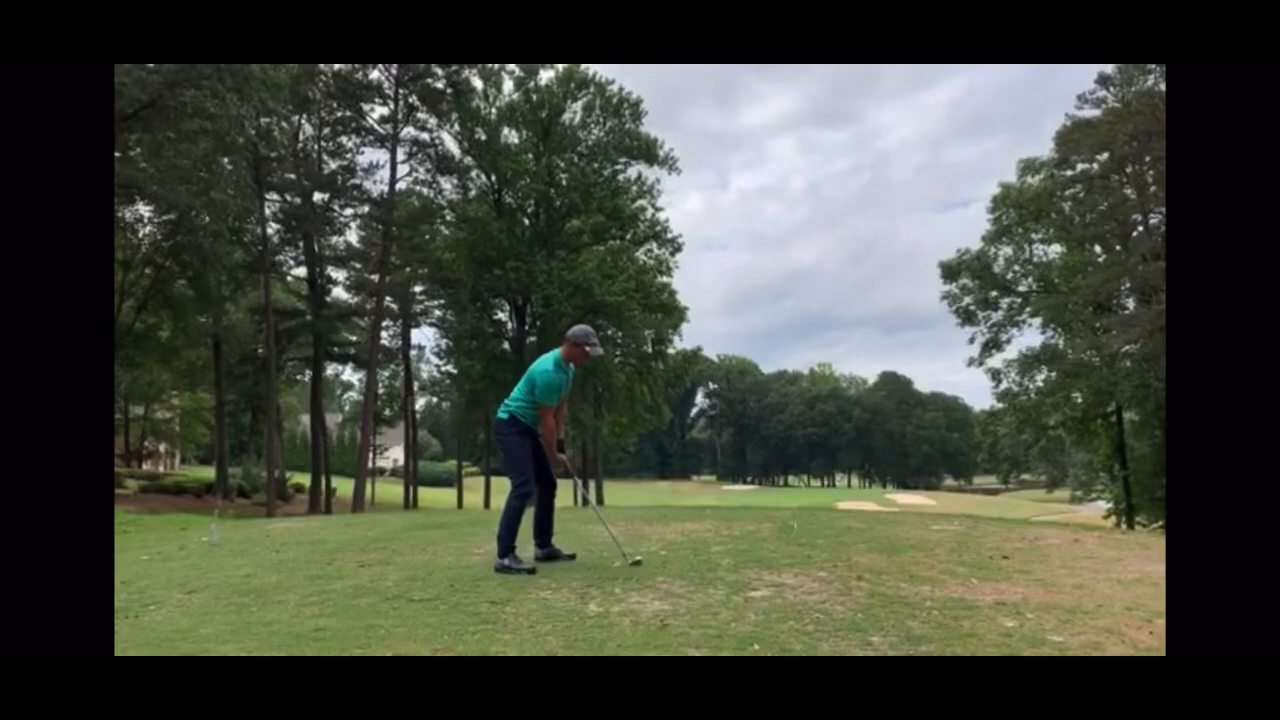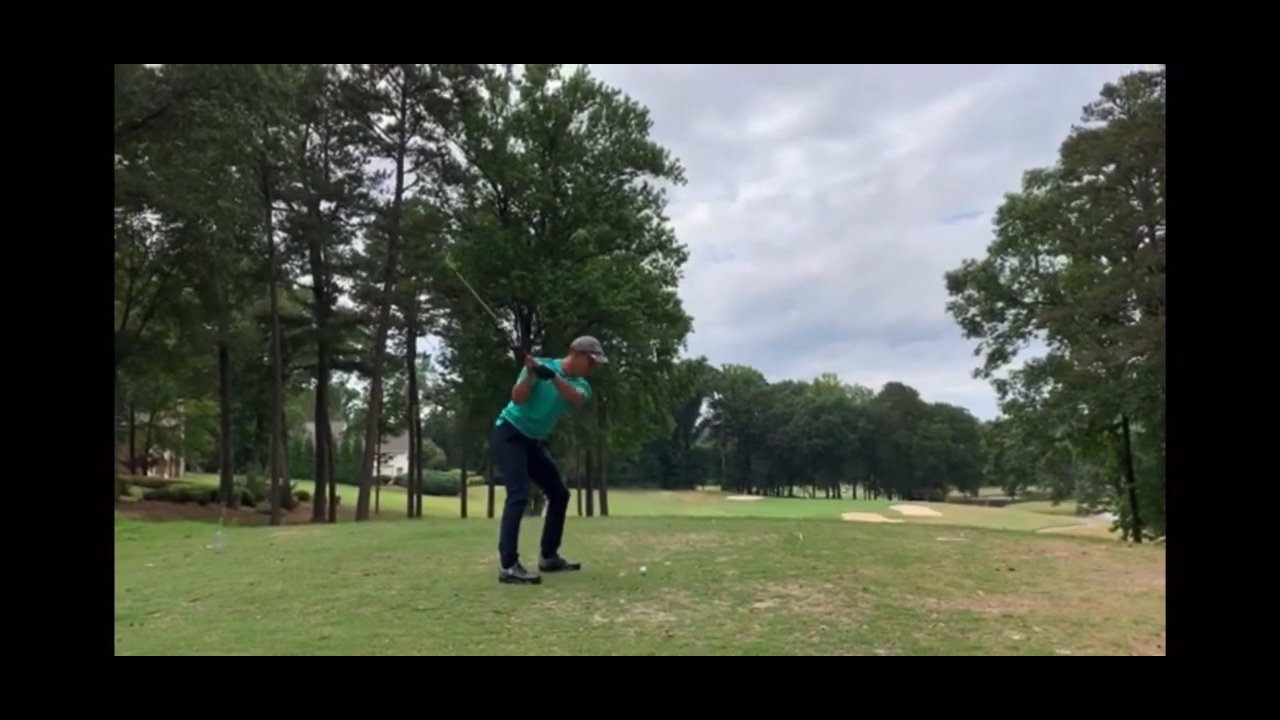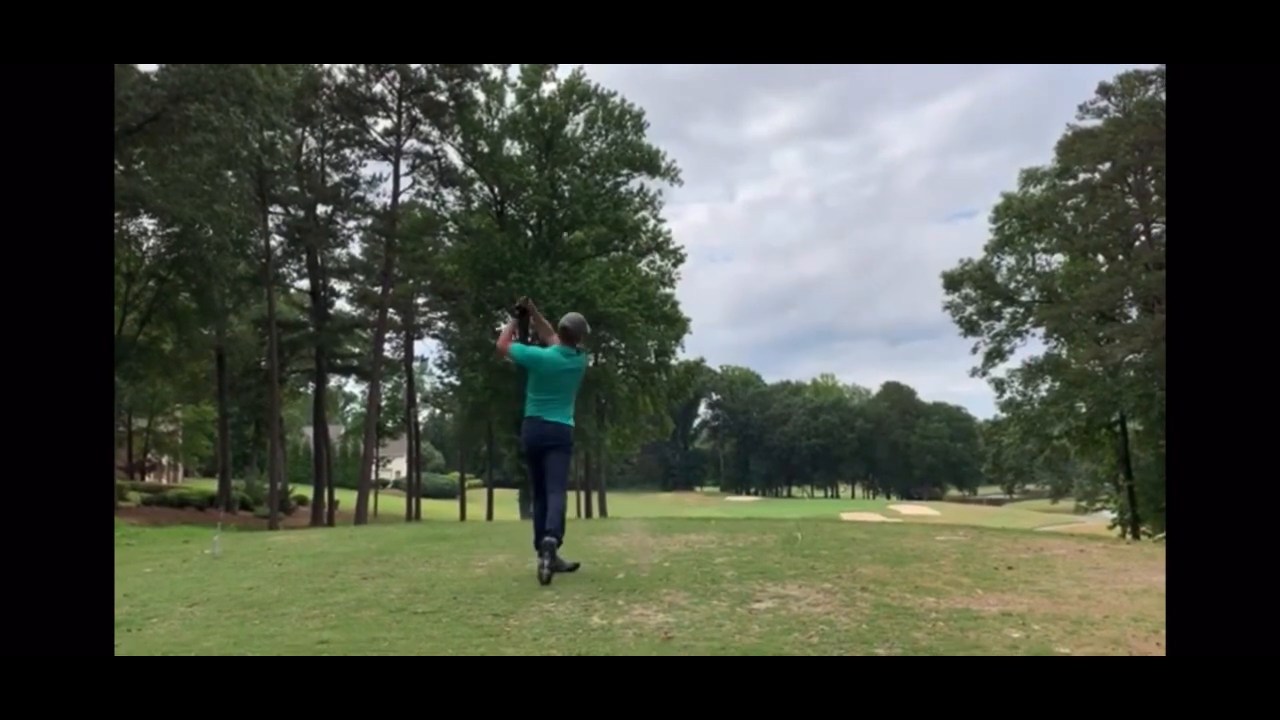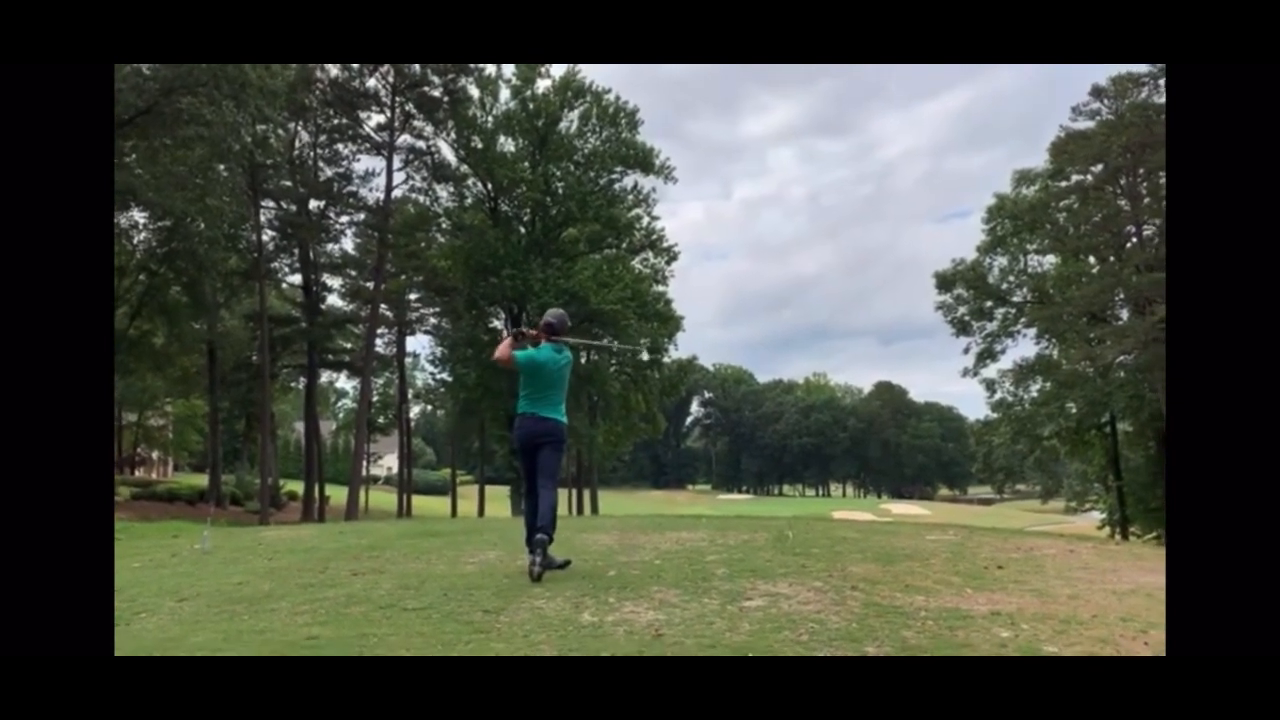
dt=1s
person 1, frame 1
left shoulder: (568, 368)
right shoulder: (548, 371)
left elbow: (560, 408)
right elbow: (546, 418)
left wrist: (560, 444)
right wrist: (553, 454)
left hip: (528, 429)
right hip: (511, 425)
left knee: (548, 485)
right knee: (523, 487)
left ankle: (543, 547)
right ankle: (504, 556)
person 1, frame 2
left shoulder: (582, 387)
right shoulder: (538, 365)
left elbow: (573, 397)
right elbow: (517, 397)
left wrist: (551, 377)
right wrist: (530, 373)
left hip: (534, 441)
right hip: (509, 434)
left knee: (559, 494)
right knee: (518, 496)
left ankle: (549, 556)
right ankle: (508, 565)
person 1, frame 3
left shoulder: (539, 357)
right shoulder: (581, 360)
left elbow: (502, 347)
right elbow: (553, 342)
left wrist: (514, 319)
right wrist: (534, 312)
left hip: (532, 429)
right hip: (559, 432)
left knee: (540, 492)
right knee: (556, 490)
left ankle: (546, 555)
right ankle: (550, 540)
person 1, frame 4
left shoulder: (537, 357)
right shoulder: (565, 356)
left elbow: (500, 357)
left wrist: (513, 337)
right wrist: (535, 342)
left hip: (526, 426)
right hip: (553, 427)
left knee: (531, 489)
right knee: (547, 486)
left ankle: (536, 550)
right ankle: (543, 538)
